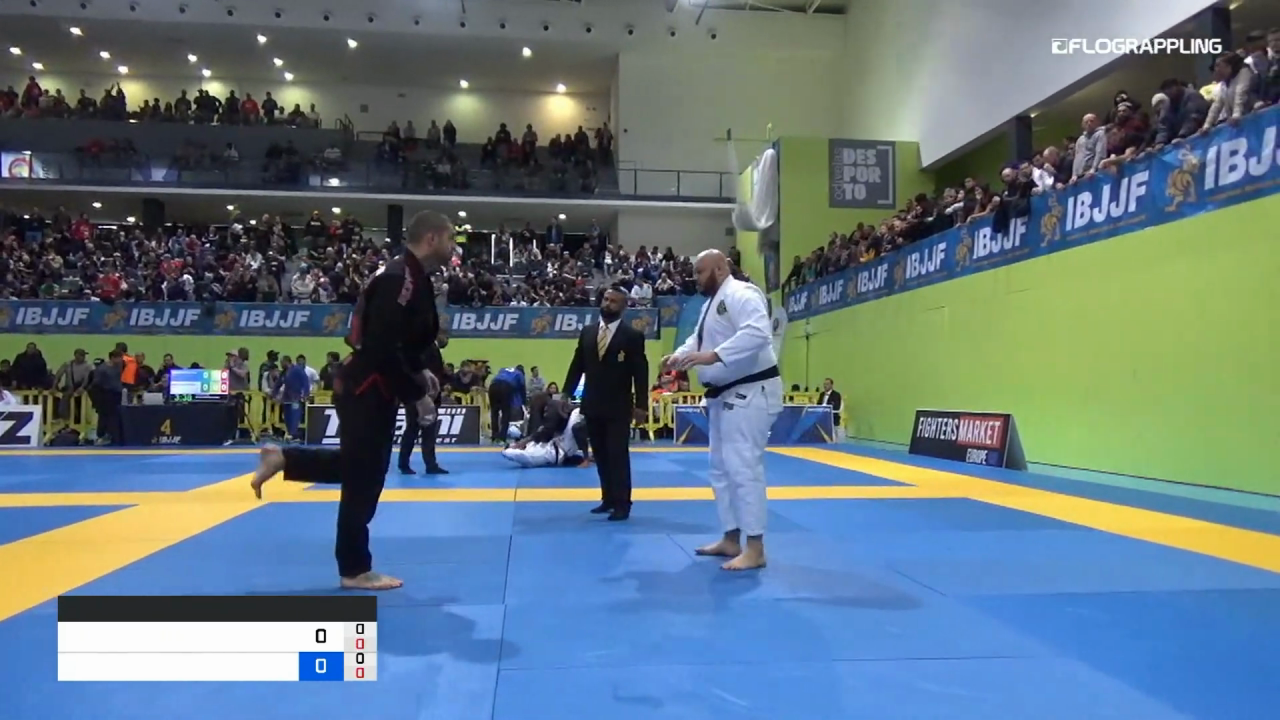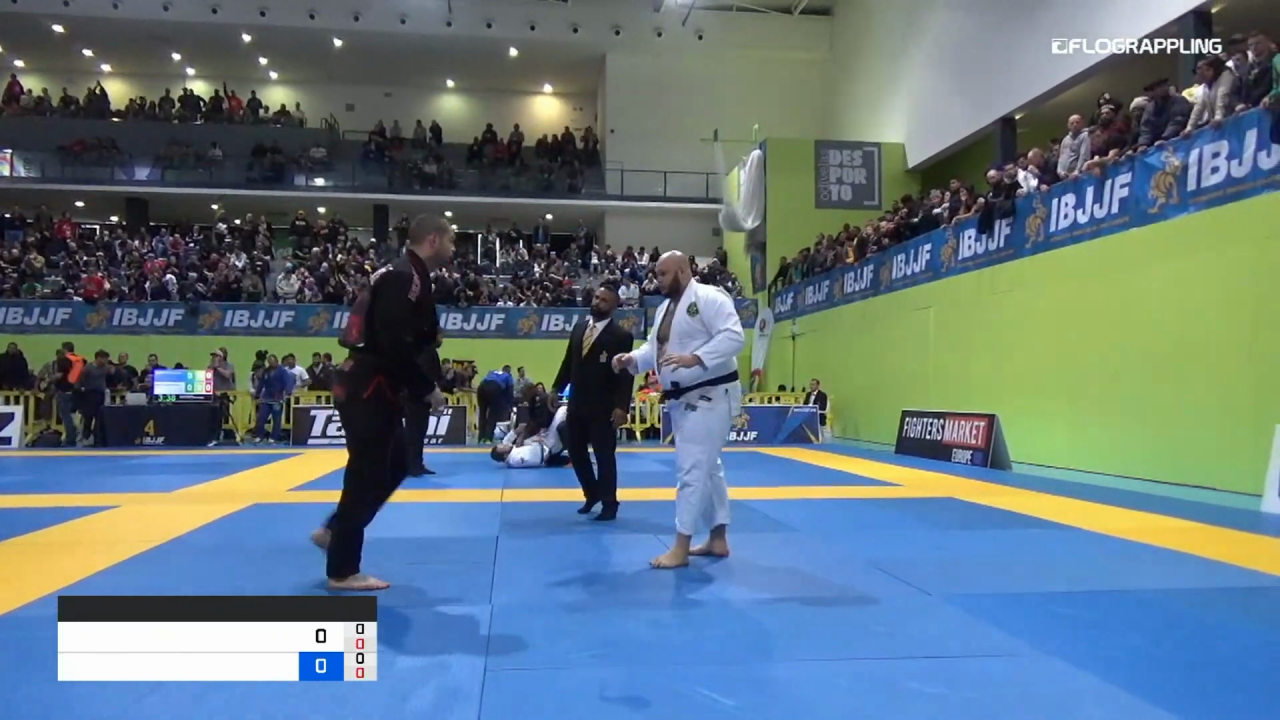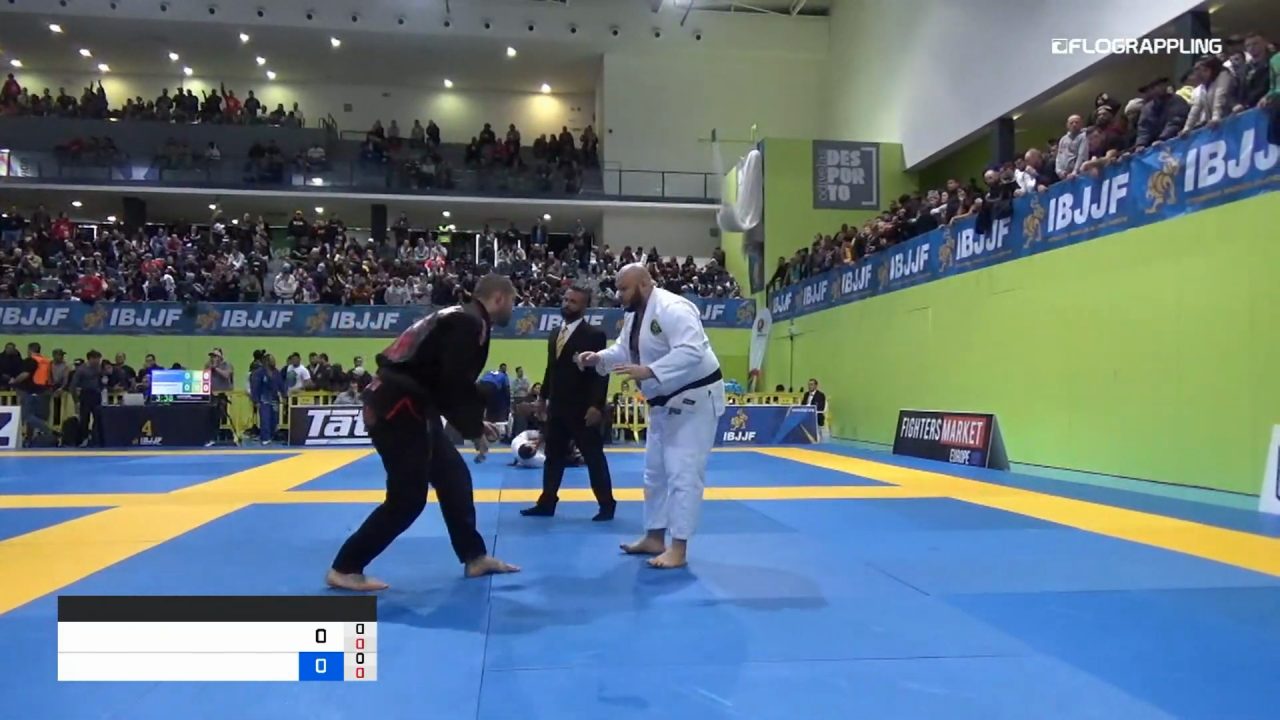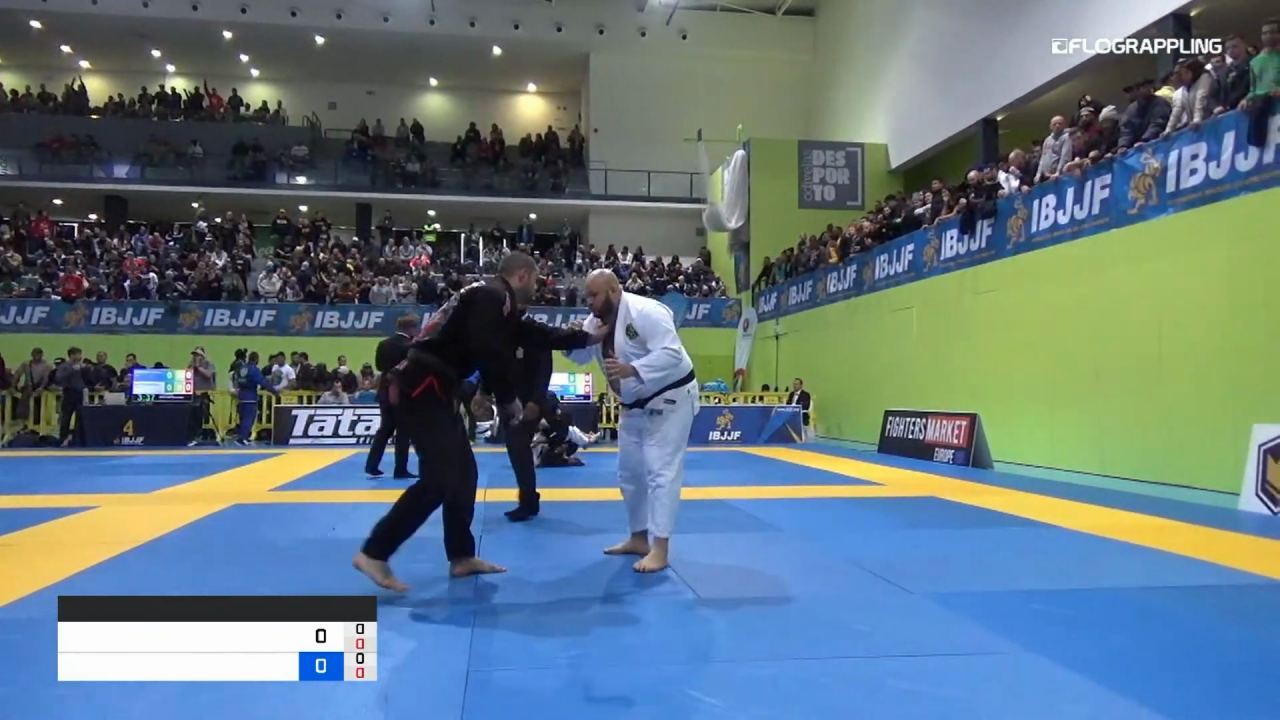
dt=0.5s
person 1, frame 1
left shoulder: (411, 277)
right shoulder: (398, 280)
right elbow: (384, 347)
left wrist: (422, 370)
right wrist: (417, 395)
left hip: (373, 387)
right hip: (369, 389)
left knee: (364, 468)
right knee: (364, 477)
left ankle: (282, 459)
right ankle: (355, 569)
person 1, frame 2
left shoulder: (404, 276)
right shoulder: (403, 278)
right elbow: (394, 345)
left wrist: (421, 379)
right wrist: (426, 388)
left hip: (370, 386)
right hip: (370, 389)
left knee: (393, 468)
right knee: (369, 477)
left ankle: (335, 533)
right ankle: (342, 571)
person 1, frame 3
left shoulder: (457, 319)
right shoulder: (470, 324)
right elbow: (457, 384)
left wrist: (474, 423)
right wrist: (473, 430)
left hip: (406, 406)
right hip: (398, 407)
left knee: (454, 478)
right knee: (408, 496)
left ankle: (475, 556)
right ankle: (346, 568)
person 1, frame 4
left shoulder: (493, 299)
right shoulder: (495, 297)
right elbow: (487, 351)
left wrist: (586, 337)
right wrist: (509, 398)
left hip: (432, 387)
right hip: (422, 388)
left knee: (463, 473)
right knee: (441, 477)
left ankle: (462, 556)
right ankle: (374, 553)
person 2, frame 1
left shoulder: (741, 294)
right shoulder: (715, 301)
left elbow: (756, 334)
right elbow: (699, 340)
left wrist: (713, 356)
right wrist: (679, 356)
left hip: (751, 393)
right hip: (727, 394)
left knee: (743, 466)
right knee: (722, 468)
left ankle: (754, 549)
right ankle: (731, 539)
person 2, frame 2
left shoulder: (710, 298)
right shoulder: (666, 307)
left elbow: (733, 337)
right elbow: (655, 346)
left wrist: (695, 358)
right wrist: (632, 359)
left hip: (710, 396)
right hip: (682, 397)
left knee: (694, 469)
right knee: (707, 468)
left ankle: (681, 547)
right ankle: (718, 539)
person 2, frame 3
left shoulder: (673, 309)
right shoulder: (635, 315)
left elbow: (690, 353)
right elbow: (624, 349)
left wrist: (648, 371)
right wrist: (598, 358)
left hip: (695, 398)
right hip: (666, 402)
left knee: (683, 471)
right knee: (656, 470)
left ankle: (678, 547)
right ankle: (655, 537)
person 2, frame 4
left shoulder: (647, 312)
right shoulder: (598, 318)
left elbow: (669, 354)
right elbow: (579, 357)
left wrist: (630, 369)
left hip: (670, 398)
right hip: (637, 404)
left knee: (660, 470)
right knee: (630, 472)
left ankle: (659, 548)
right ankle: (639, 537)
person 3, frame 1
left shoulder: (632, 336)
right shoulder: (587, 332)
left elbow: (640, 372)
right elbow: (577, 365)
left wrist: (641, 404)
right wrist: (566, 393)
left hip: (618, 406)
right hip: (592, 404)
left knee: (618, 454)
right knee: (600, 454)
left ankle: (622, 503)
right ankle: (608, 498)
person 3, frame 2
left shoulder: (620, 336)
right shoulder: (578, 329)
left elbow: (625, 374)
right elbow: (568, 362)
left wrist: (621, 407)
right wrist: (557, 389)
left hip: (603, 407)
right hip: (577, 404)
left knee: (604, 455)
right knee: (576, 452)
left ankle: (609, 504)
right ankle: (593, 493)
person 3, frame 3
left shoulder: (593, 335)
right shoulder: (556, 333)
left elbow: (600, 373)
left wrist: (596, 406)
right wrist: (544, 397)
left hip: (582, 409)
right hip: (558, 407)
left knee: (593, 456)
right knee: (553, 455)
left ankle: (607, 504)
right ankle: (547, 503)
person 3, frame 4
left shoulder: (538, 332)
left elbow: (544, 370)
left wrist: (536, 401)
left hip: (528, 403)
left knee: (520, 450)
right knee: (517, 451)
left ankle: (527, 503)
right ankle: (530, 502)
